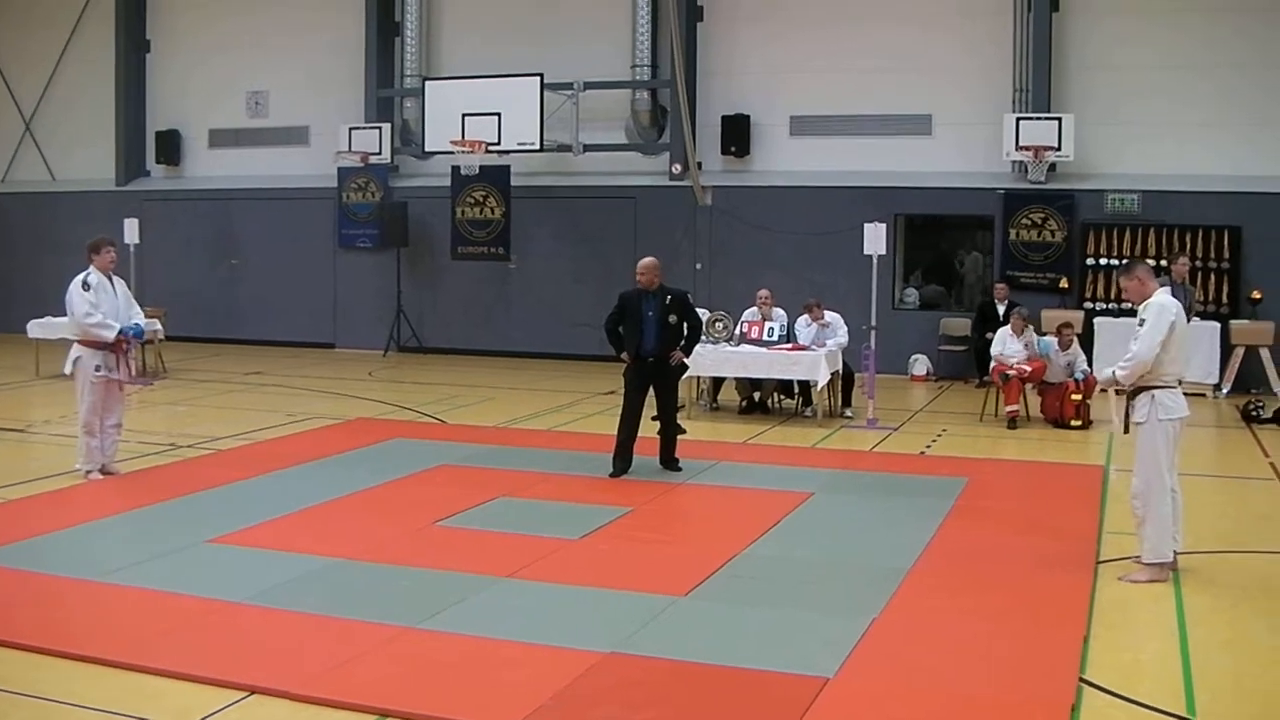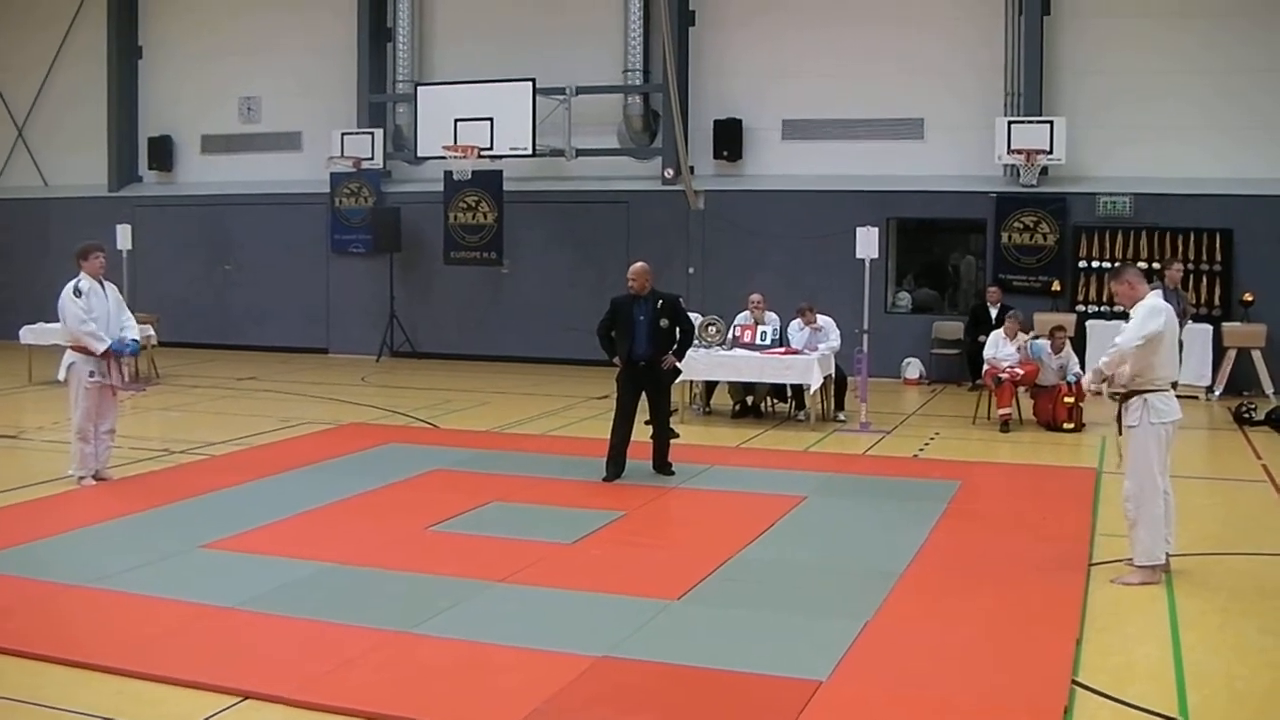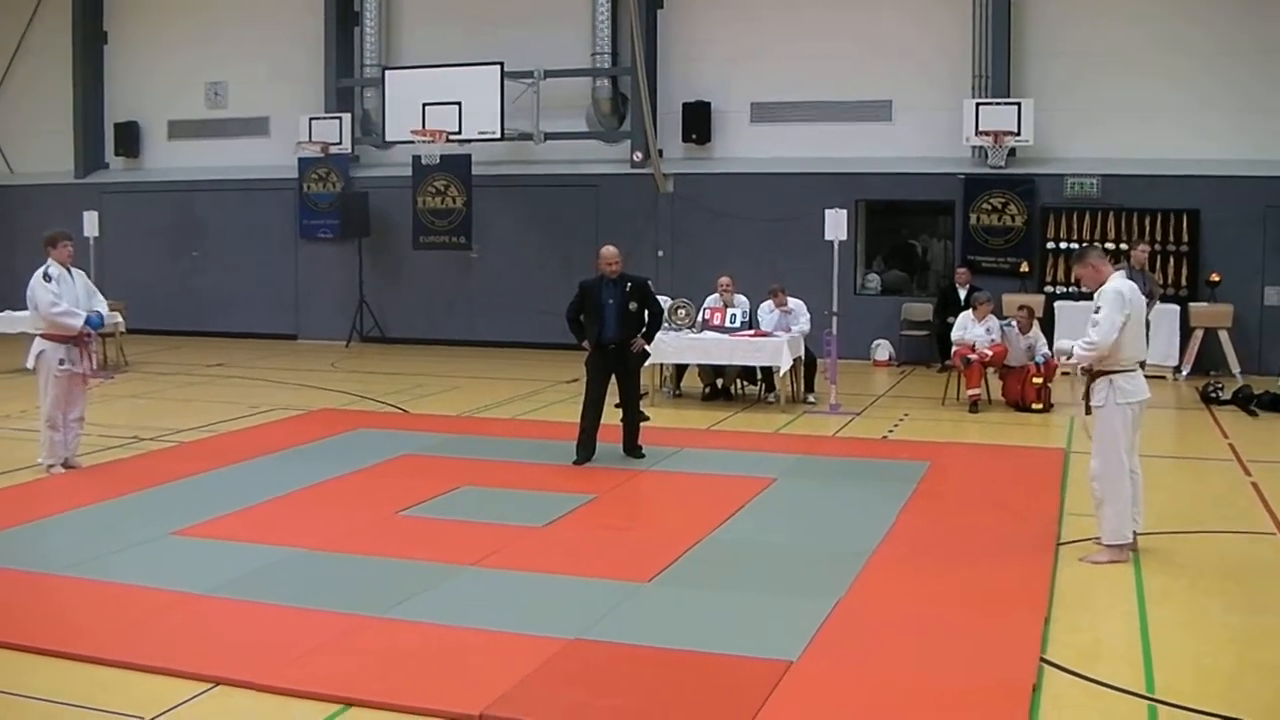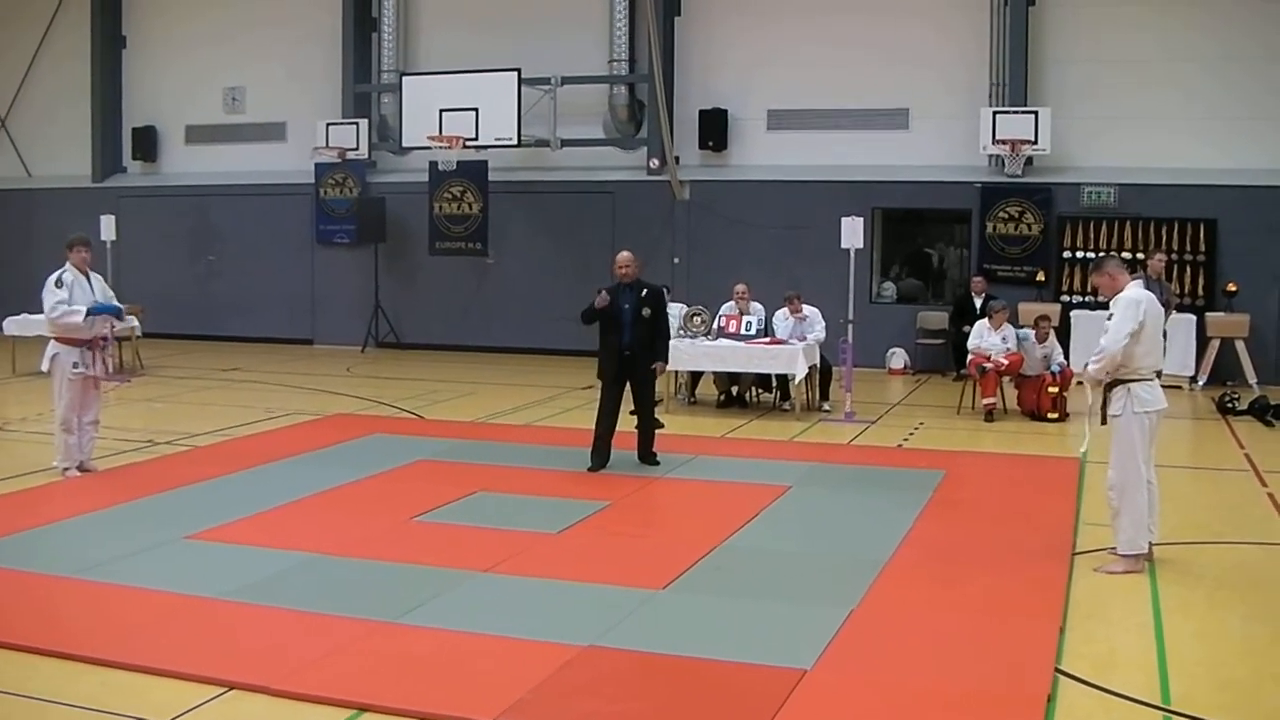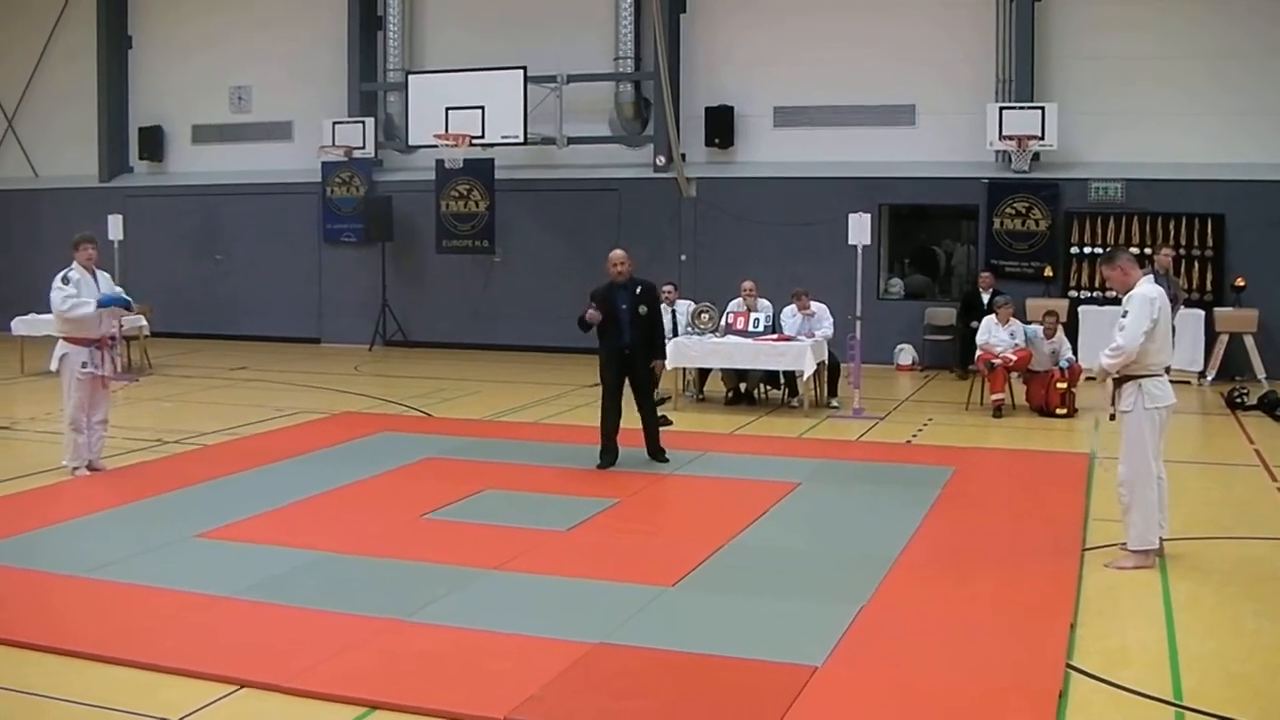
dt=1s
person 1, frame 1
left shoulder: (1158, 307)
right shoulder: (1167, 305)
left elbow: (1143, 356)
left wrist: (1113, 375)
right wrist: (1124, 376)
left hip: (1157, 404)
right hip: (1163, 401)
left knee: (1150, 484)
right knee: (1164, 481)
left ankle: (1157, 563)
right ankle: (1166, 551)
person 1, frame 2
left shoulder: (1149, 309)
right shoulder: (1158, 308)
left elbow: (1124, 347)
left wrist: (1101, 370)
right wrist: (1117, 375)
left hip: (1149, 407)
right hip: (1156, 403)
left knee: (1142, 486)
right knee: (1156, 483)
left ankle: (1148, 565)
right ankle: (1158, 553)
person 1, frame 3
left shoulder: (1112, 292)
right shoulder: (1129, 289)
left elbow: (1100, 340)
left wrist: (1070, 349)
right wrist: (1090, 359)
left hip: (1115, 388)
right hip: (1127, 383)
left knee: (1109, 466)
right knee: (1125, 462)
left ankle: (1116, 544)
right ankle: (1126, 532)
person 1, frame 4
left shoulder: (1129, 300)
right shoulder: (1147, 299)
left elbow: (1111, 347)
left wrist: (1093, 373)
right wrist: (1108, 369)
left hip: (1132, 396)
right hip: (1144, 391)
left knee: (1126, 475)
right knee: (1140, 471)
left ankle: (1131, 554)
right ankle: (1141, 542)
person 1, frame 5
left shoulder: (1141, 297)
right shoulder: (1153, 293)
left elbow: (1128, 344)
left wrist: (1106, 364)
right wrist: (1115, 364)
left hip: (1142, 392)
right hip: (1150, 388)
left knee: (1136, 470)
right knee: (1149, 467)
left ankle: (1142, 549)
right ankle: (1152, 537)
person 2, frame 1
left shoulder: (119, 283)
right shoulder: (84, 283)
left elbow: (134, 311)
right elbow: (86, 318)
left wrist: (136, 327)
right wrist: (119, 331)
left hip: (114, 356)
right hip: (91, 355)
left knee: (113, 413)
right knee: (90, 414)
left ankle: (106, 460)
right ankle: (90, 465)
person 2, frame 2
left shoulder: (110, 289)
right shoulder: (75, 289)
left elbow: (125, 318)
right elbow: (79, 325)
left wrist: (131, 340)
right wrist: (108, 345)
left hip: (107, 362)
right hip: (84, 361)
left knee: (107, 418)
right knee: (84, 419)
left ankle: (100, 466)
right ankle: (83, 471)
person 2, frame 3
left shoulder: (79, 276)
right shoulder: (44, 277)
left elbow: (97, 299)
right elbow: (52, 309)
left wrist: (98, 315)
right wrist: (84, 319)
left hip: (77, 348)
right hip: (53, 349)
left knee: (76, 407)
right knee: (53, 407)
left ankle: (69, 455)
right ankle: (52, 459)
person 2, frame 4
left shoulder: (96, 280)
right shoulder: (59, 280)
left elbow: (110, 304)
right elbow: (54, 312)
left wrist: (114, 311)
right wrist: (87, 311)
left hip: (91, 352)
right hip: (66, 352)
left knee: (90, 410)
right knee: (67, 411)
left ankle: (83, 458)
right ankle: (67, 462)
person 2, frame 5
left shoulder: (103, 278)
right shoulder: (66, 278)
left elbow: (117, 307)
right elbow: (62, 307)
left wrist: (122, 302)
right wrist: (97, 303)
left hip: (100, 351)
right hip: (75, 351)
left knee: (99, 409)
right knee: (76, 410)
left ankle: (93, 457)
right ankle: (77, 461)
person 3, frame 1
left shoulder: (677, 297)
right shoulder: (627, 298)
left elbow: (696, 325)
right elbow: (610, 325)
left wrist: (685, 350)
right wrist: (621, 350)
left hip: (666, 365)
right hip: (637, 365)
left knee: (668, 415)
right knee: (629, 415)
left ankle: (668, 459)
right ankle: (621, 462)
person 3, frame 2
left shoulder: (669, 302)
right shoulder: (619, 303)
left elbow: (688, 329)
right elbow: (603, 330)
left wrist: (677, 355)
right wrist: (613, 355)
left hip: (658, 369)
right hip: (630, 369)
left knee: (661, 419)
right knee: (622, 419)
left ankle: (661, 463)
right ankle: (614, 466)
person 3, frame 3
left shoulder: (638, 285)
right shoulder: (588, 287)
left elbow: (657, 312)
right elbow: (571, 314)
left wrist: (646, 337)
right wrist: (582, 338)
left hip: (627, 352)
right hip: (599, 352)
left knee: (631, 403)
right knee: (592, 403)
left ankle: (632, 446)
right ankle: (585, 450)
person 3, frame 4
left shoulder: (653, 293)
right shoulder: (606, 294)
left elbow: (662, 328)
right elbow: (586, 318)
left wrist: (662, 358)
right wrist: (596, 306)
left hip: (643, 360)
right hip: (613, 360)
left knee: (645, 410)
right knee: (607, 410)
left ankle: (646, 453)
right ankle: (600, 456)
person 3, frame 5
left shoulder: (646, 289)
right shoulder: (601, 294)
left elbow: (657, 325)
right elbow: (584, 326)
left wrist: (659, 355)
right wrist: (587, 319)
left hip: (641, 357)
right hip: (612, 359)
left knee: (647, 405)
right knee: (610, 407)
left ankle: (655, 449)
right ankle: (608, 454)
